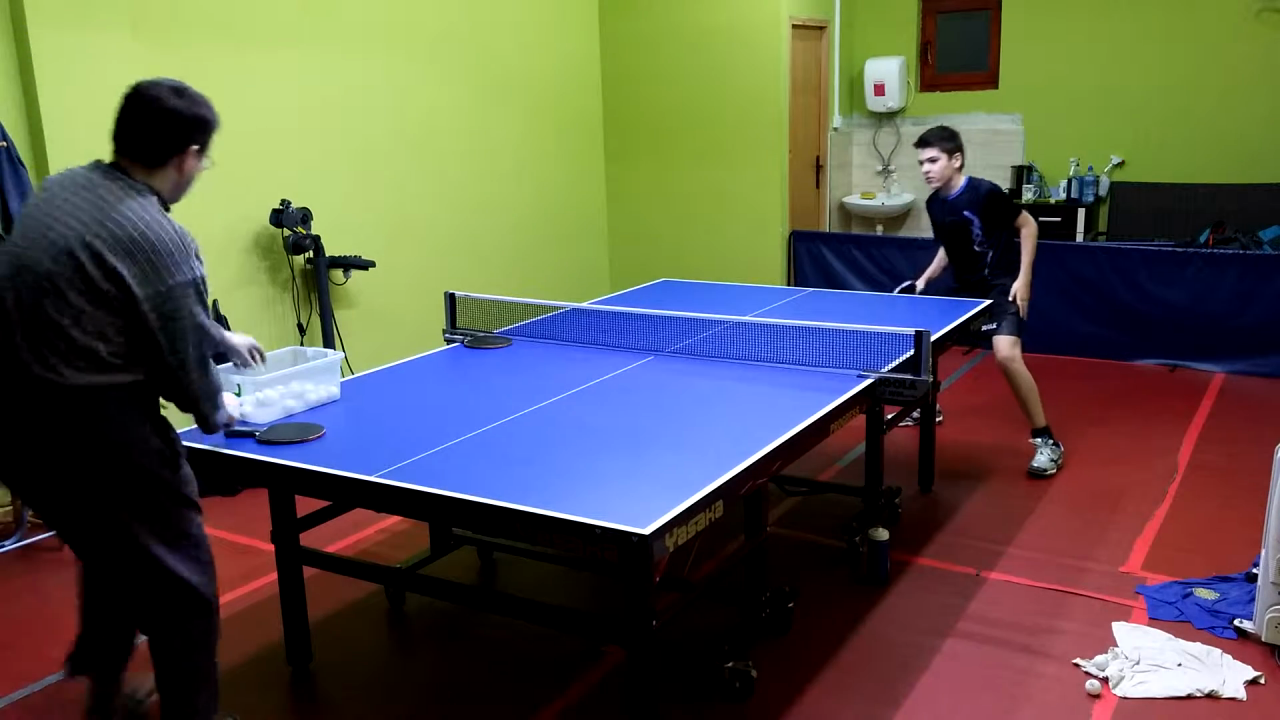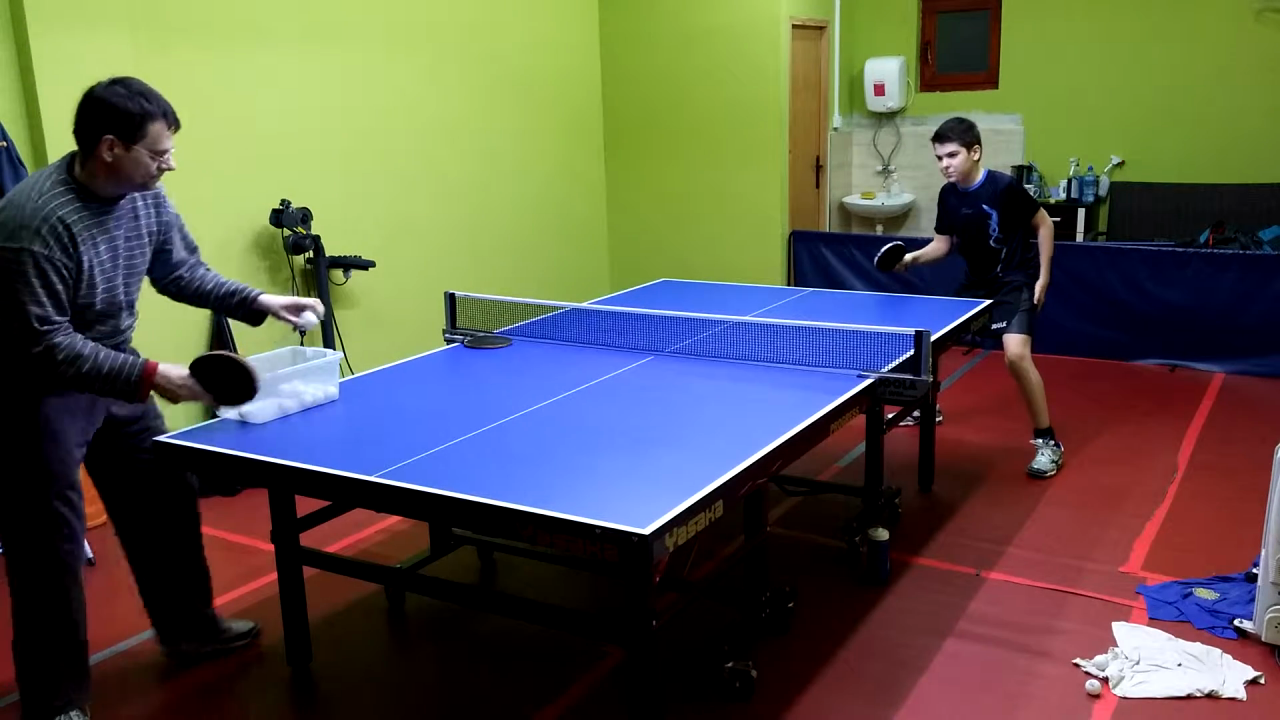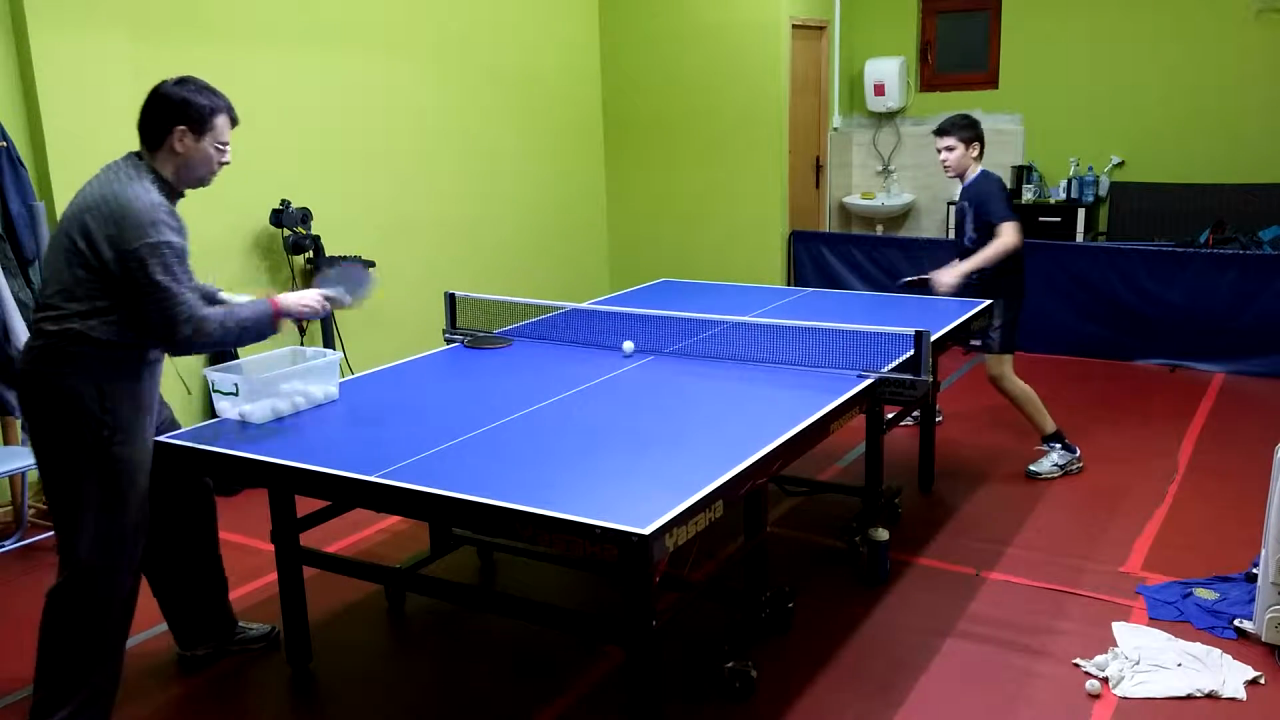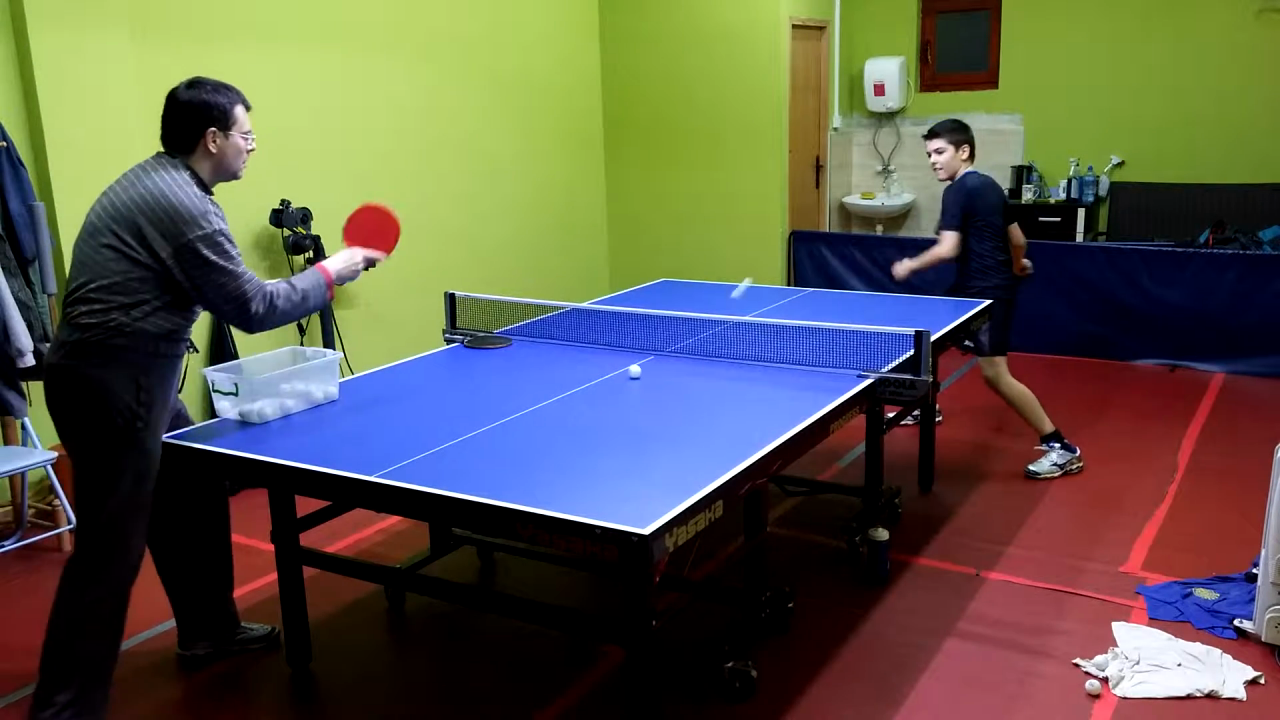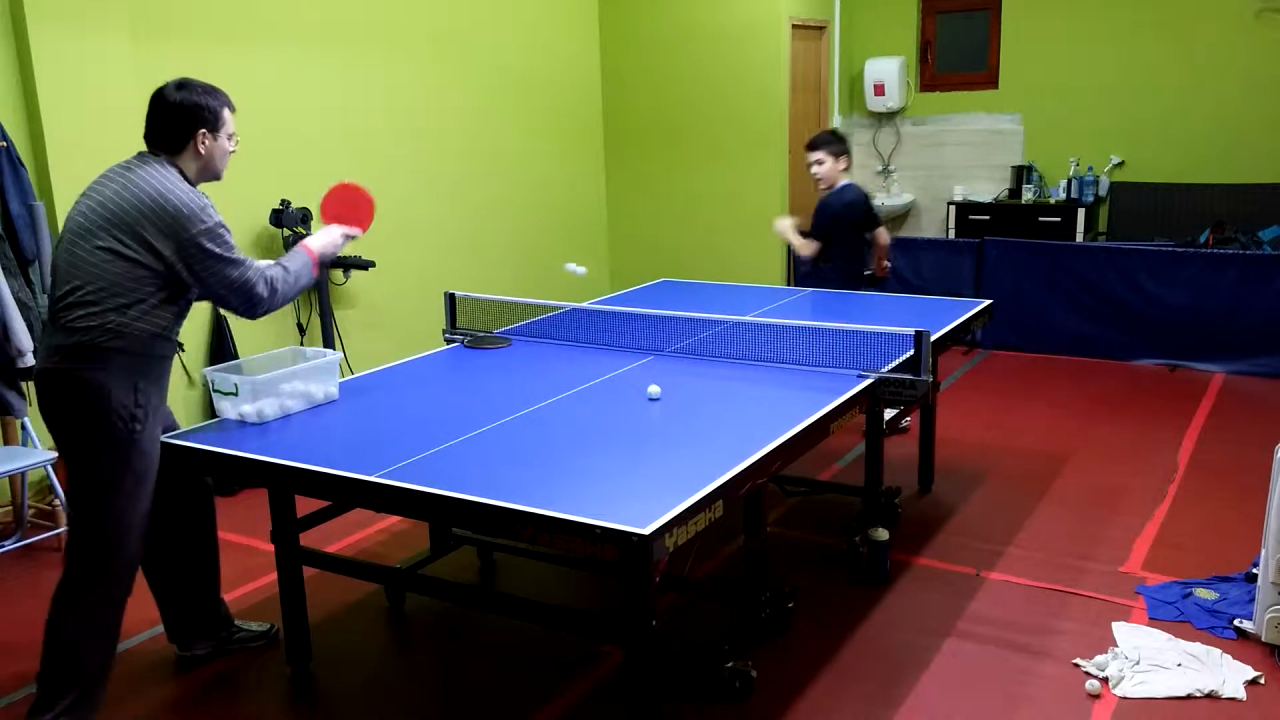
dt=1s
person 1, frame 1
left shoulder: (62, 190)
right shoulder: (159, 243)
right elbow: (184, 369)
left wrist: (221, 339)
right wrist: (218, 415)
right hip: (102, 430)
left knee: (114, 557)
right knee: (180, 576)
person 1, frame 2
left shoulder: (145, 198)
left elbow: (179, 271)
left wrist: (257, 303)
right wrist: (147, 376)
left hip: (114, 370)
left knee: (166, 501)
left ankle: (188, 627)
person 1, frame 3
left shoulder: (152, 192)
right shoulder: (136, 210)
right elbow: (184, 329)
left wrist: (223, 302)
right wrist: (278, 312)
left hip: (127, 382)
right hip: (84, 393)
left knee: (181, 505)
right knee: (104, 559)
left ankle: (204, 629)
person 1, frame 4
left shoulder: (157, 183)
right shoulder: (182, 206)
right elbow: (251, 308)
right wrist: (327, 273)
left hip: (132, 374)
right hip: (109, 383)
left knee: (193, 498)
right knee: (112, 544)
left ankle: (208, 628)
person 1, frame 5
left shoulder: (124, 182)
right shoulder: (178, 204)
right elbow: (251, 296)
left wrist: (239, 272)
right wrist: (309, 253)
left hip: (100, 374)
right hip: (104, 386)
left knee: (181, 498)
right knee: (108, 549)
left ankle: (202, 628)
person 2, frame 1
left shoulder: (986, 193)
right shoulder: (934, 203)
left elbow: (1028, 226)
left wrist: (1023, 278)
right wrist: (924, 279)
left hip: (1002, 285)
right hip: (965, 287)
left knee: (1007, 355)
left ankle: (1047, 442)
person 2, frame 2
left shoulder: (1005, 187)
right shoulder: (948, 195)
left elbow: (1044, 225)
right elbow: (943, 243)
left wrist: (1043, 277)
right wrist: (913, 257)
left hip: (1015, 282)
right hip: (976, 283)
left knee: (1016, 354)
left ankle: (1048, 441)
person 2, frame 3
left shoulder: (986, 186)
right shoulder: (970, 188)
left elbow: (1009, 239)
left wrist: (958, 269)
right wrist: (952, 271)
left hip: (998, 292)
right hip: (977, 289)
left knee: (999, 373)
left ankle: (1062, 448)
person 2, frame 4
left shoulder: (961, 190)
right shoulder: (987, 186)
left elbow: (948, 250)
right elbow: (1017, 237)
left wrist: (909, 267)
right wrist: (1018, 263)
left hip: (990, 291)
right hip: (973, 288)
left knee: (993, 373)
left ankle: (1062, 448)
person 2, frame 5
left shoulder: (834, 205)
right shoulder: (857, 197)
left elbow: (807, 252)
right elbow: (883, 239)
left wrist: (787, 231)
right wrist: (878, 262)
left hip: (831, 291)
right hip: (849, 289)
